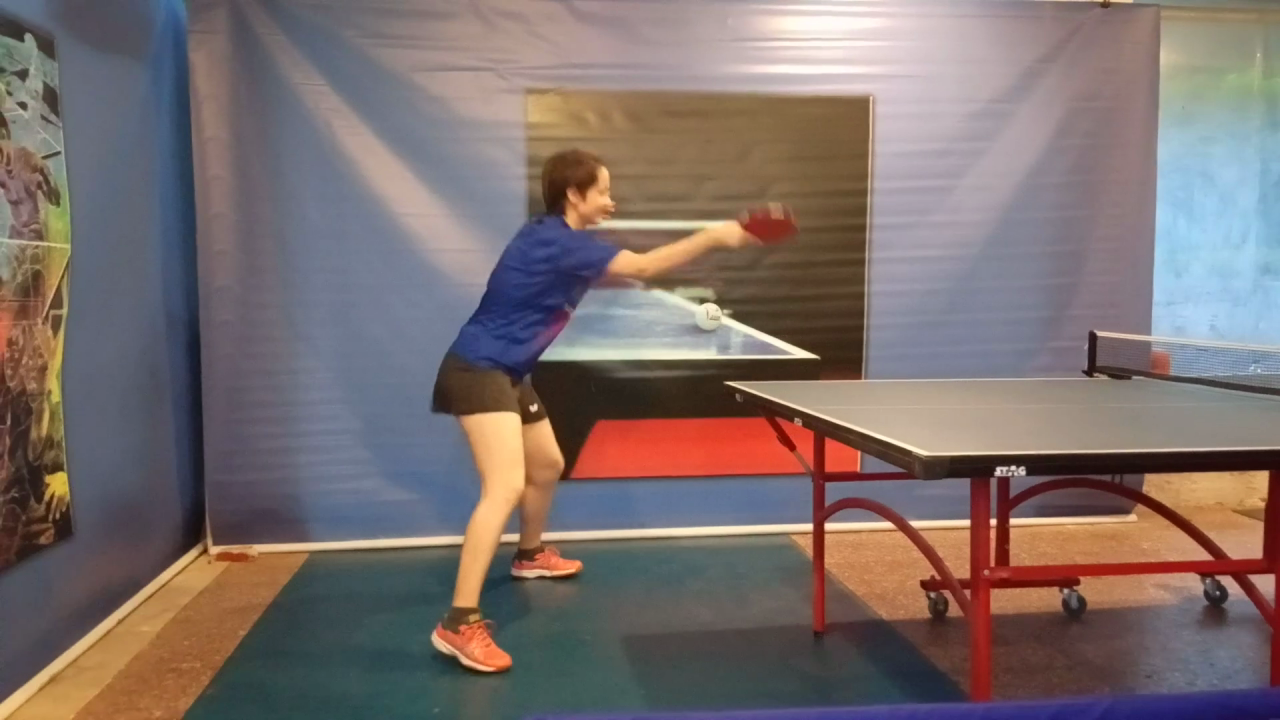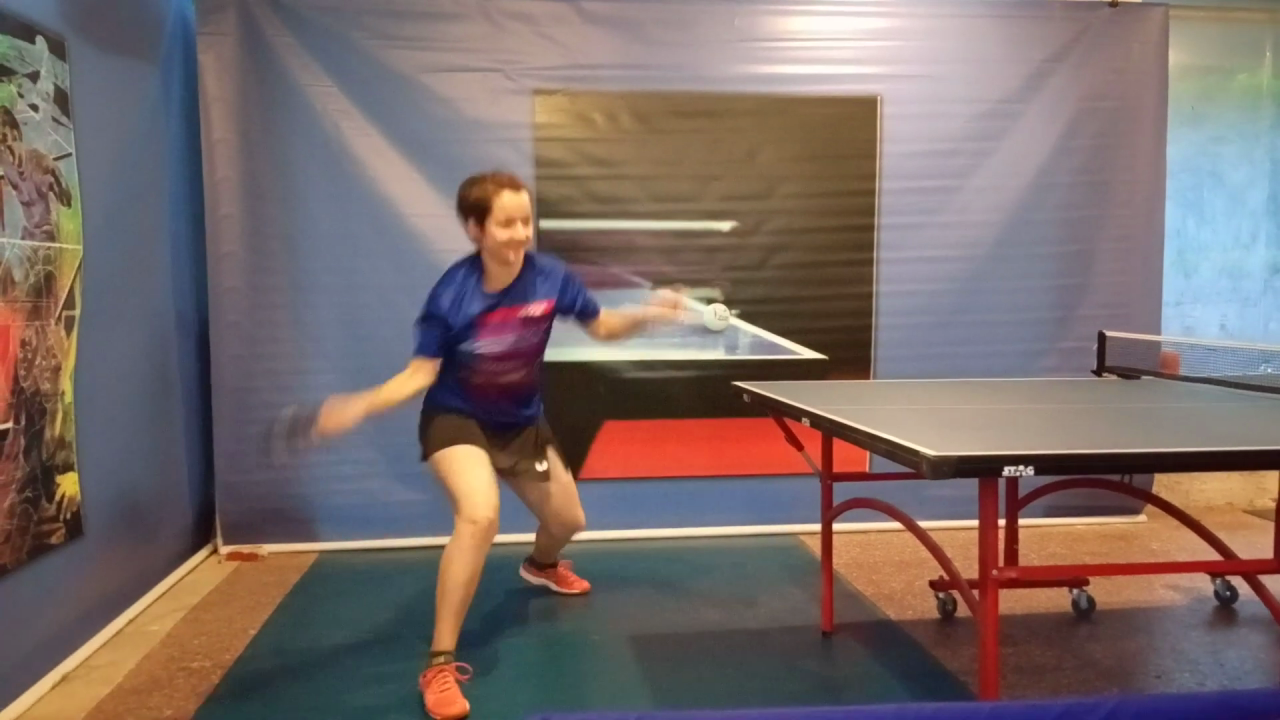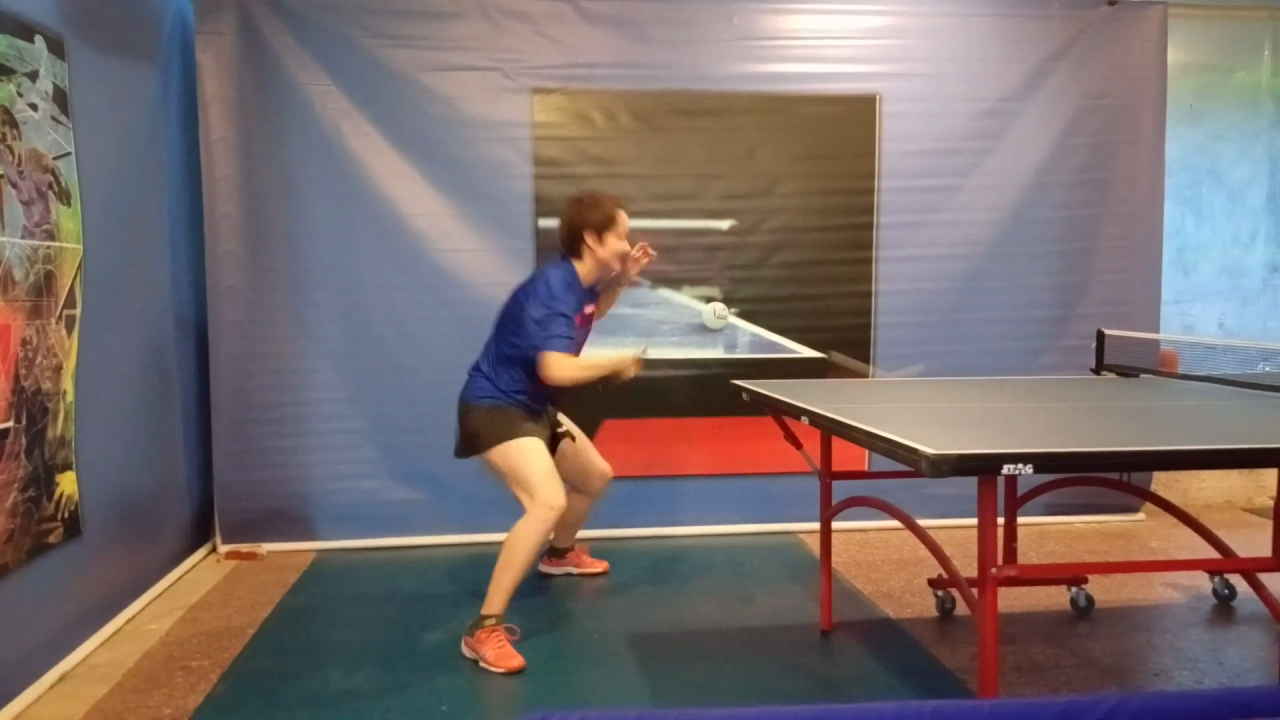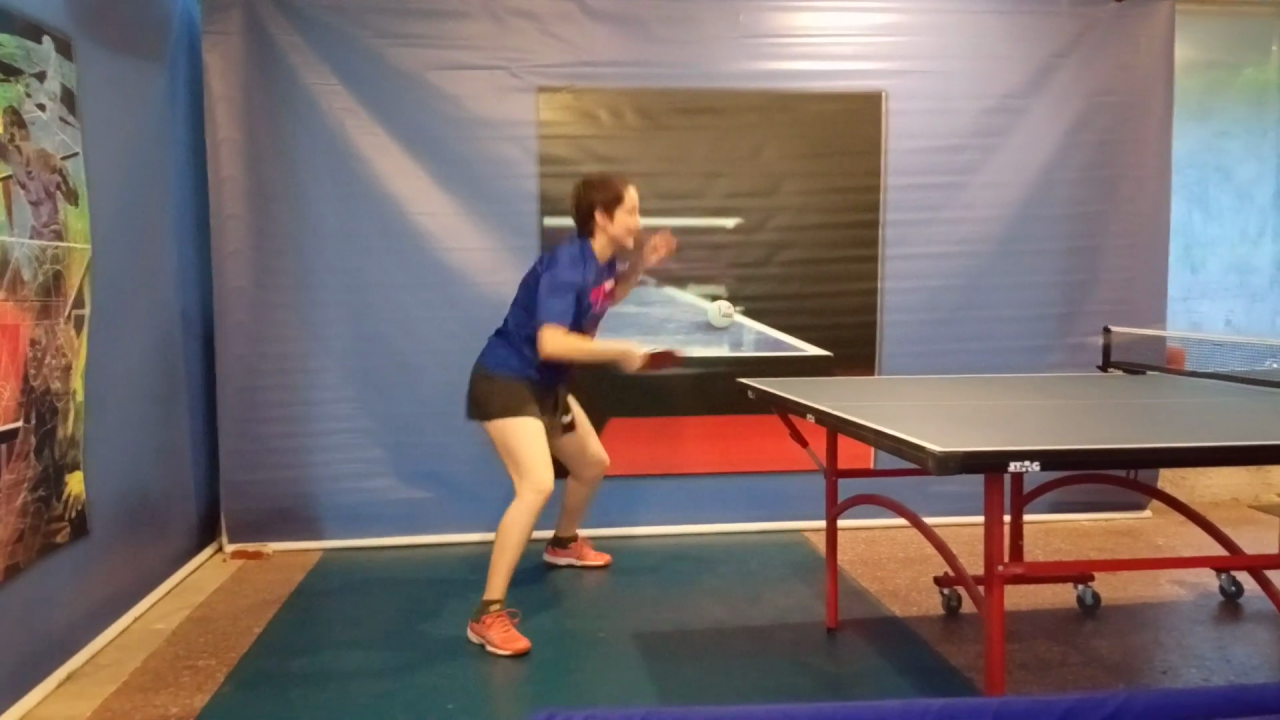
dt=0.7s
person 1, frame 1
left shoulder: (550, 235)
right shoulder: (558, 243)
right elbow: (644, 268)
left wrist: (594, 244)
right wrist: (711, 237)
left hip: (504, 370)
right hip: (479, 370)
left knee: (547, 467)
right knee: (504, 488)
left ankle: (530, 553)
right ankle: (460, 623)
person 1, frame 2
left shoulder: (553, 275)
right shoulder: (450, 289)
left elbow: (602, 327)
right elbow: (421, 372)
left wrist: (648, 316)
right wrist: (360, 407)
left hip: (522, 421)
right hip: (457, 423)
left knee: (568, 519)
right knee: (479, 517)
left ankle: (542, 564)
right ankle: (439, 665)
person 1, frame 3
left shoulder: (581, 282)
right shoulder: (554, 290)
left elbow: (596, 308)
right elbow: (558, 371)
left wrist: (626, 274)
right wrist: (616, 362)
left hip: (531, 406)
right hip: (494, 409)
left knee: (595, 475)
right knee: (549, 503)
left ankle: (560, 552)
right ankle: (485, 629)
person 1, frame 4
left shoulder: (596, 259)
right shoulder: (566, 263)
left elbow: (604, 297)
right elbow: (552, 343)
left wrist: (642, 264)
right wrist: (619, 353)
left hip: (542, 384)
right hip: (504, 381)
left knee: (592, 465)
right knee: (537, 486)
left ankle: (564, 544)
right ankle: (488, 613)
